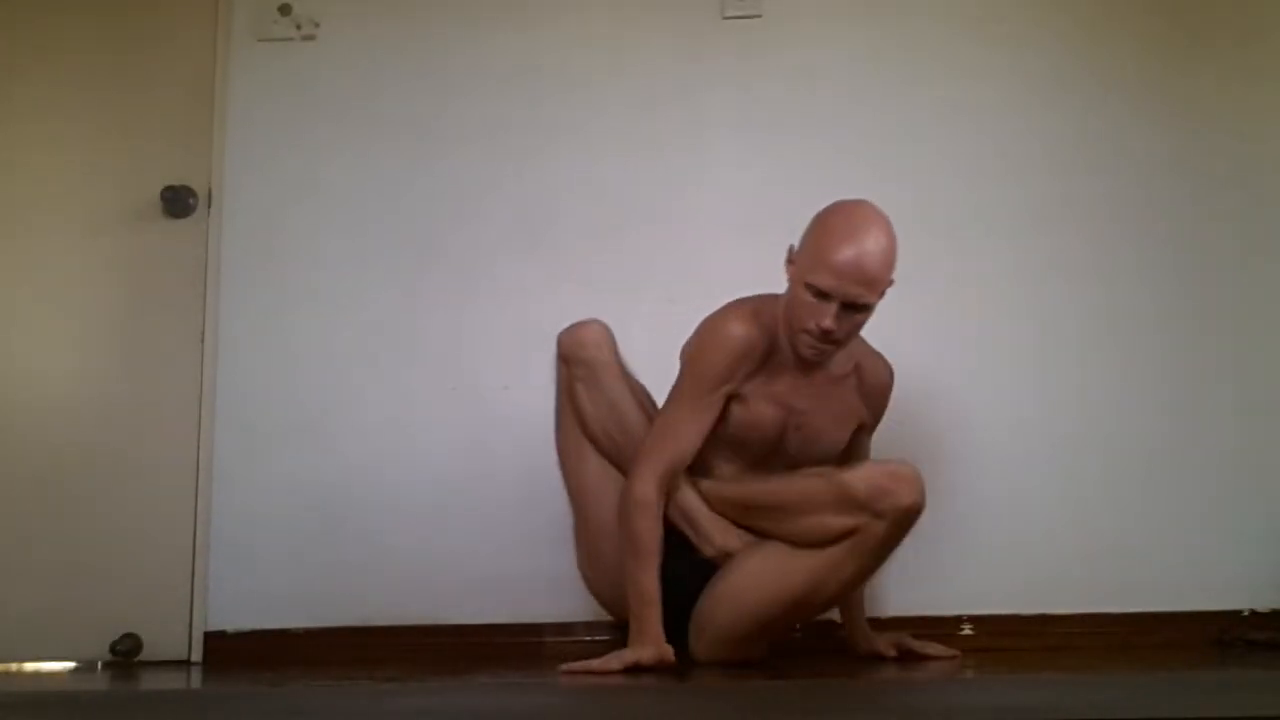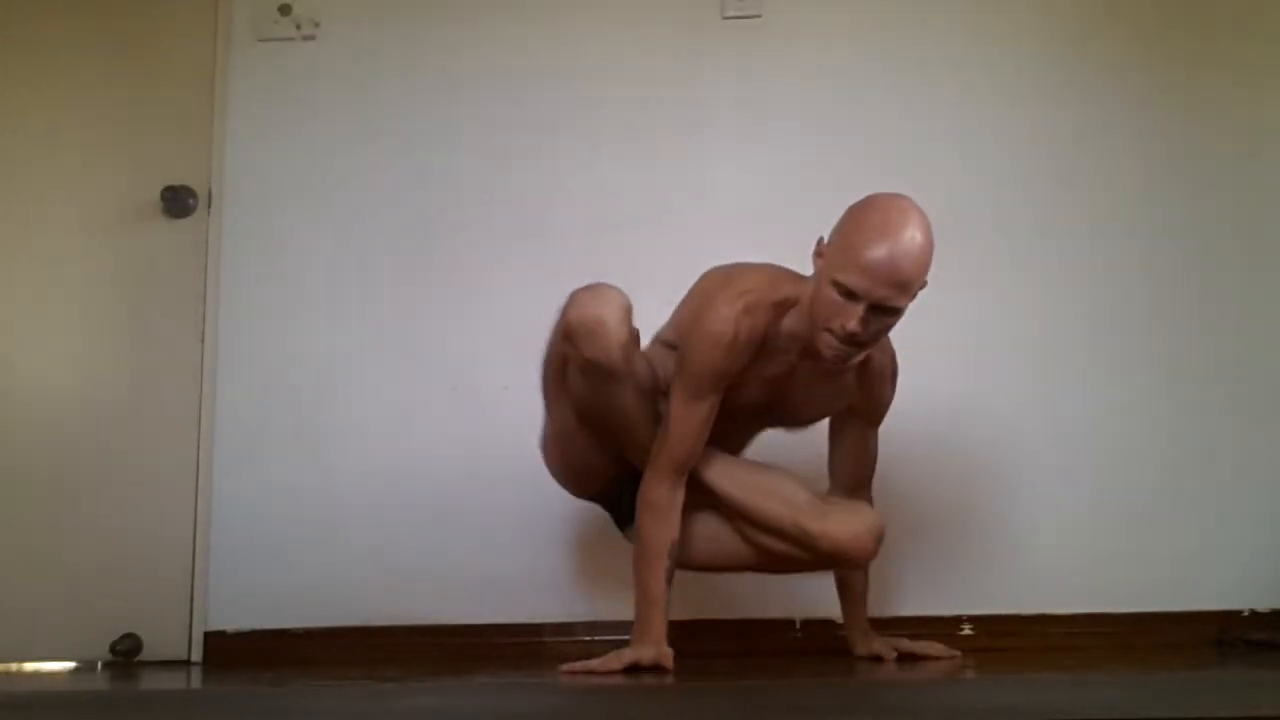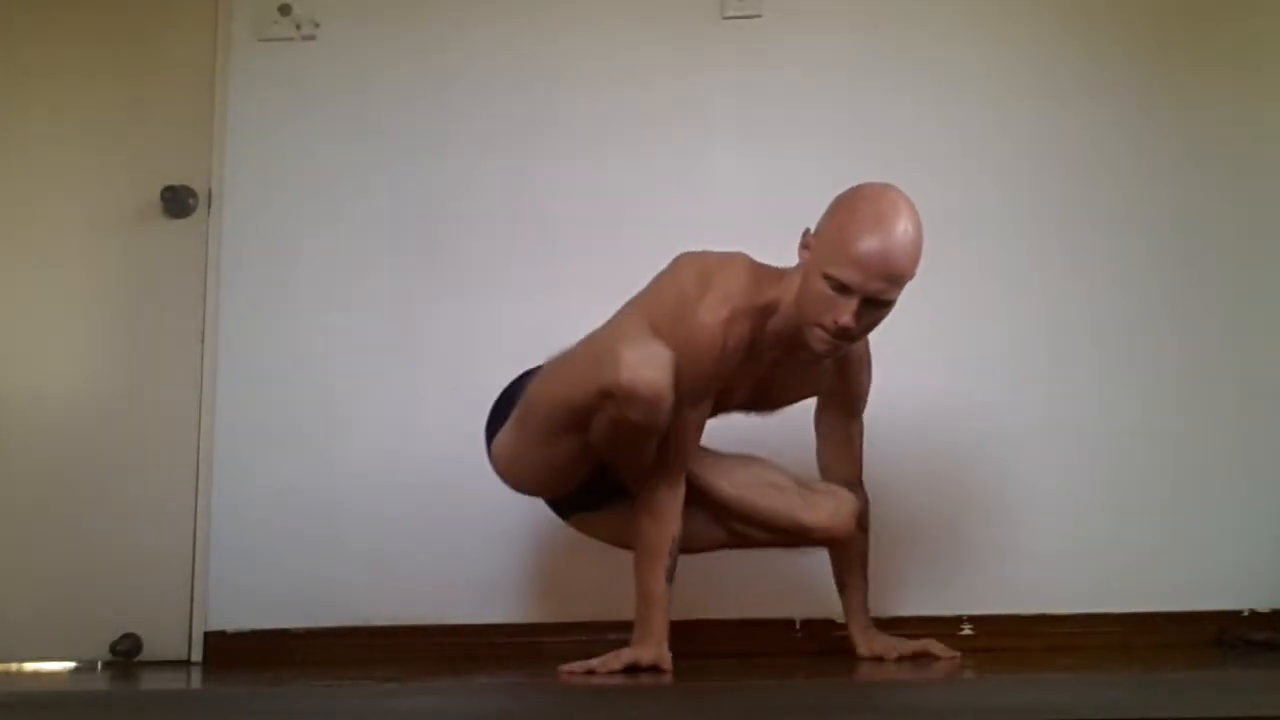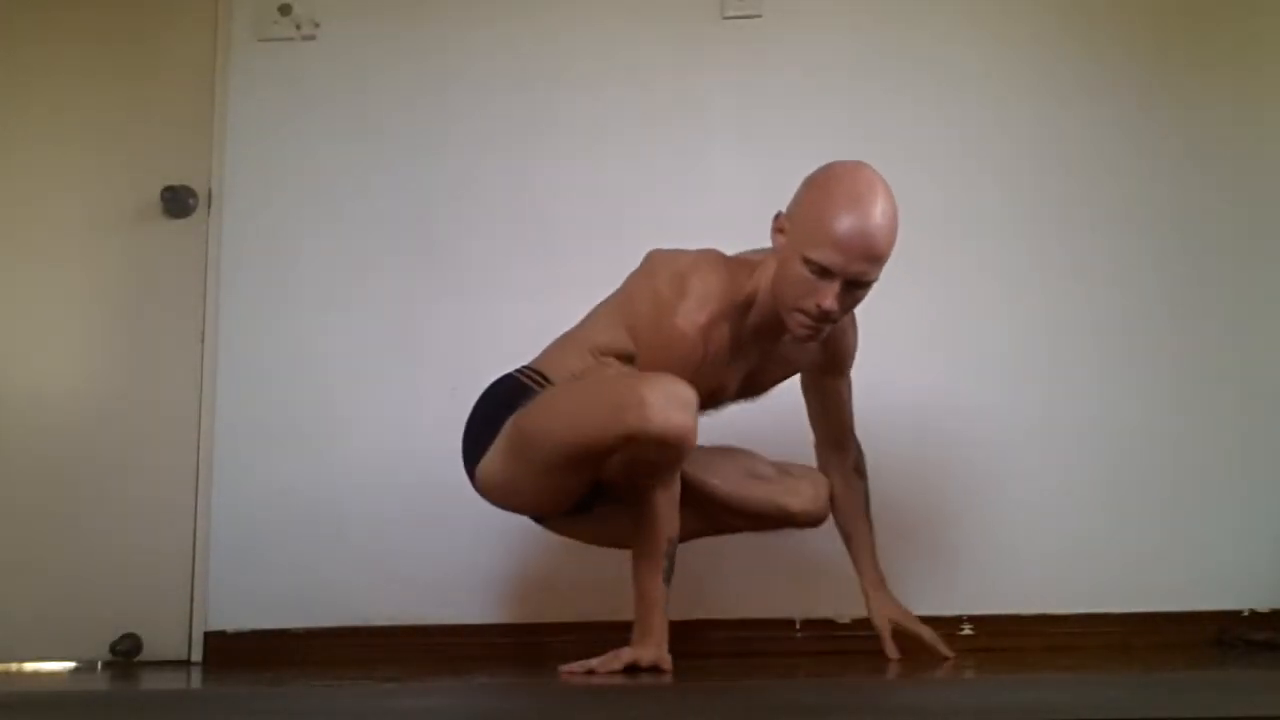
dt=0.4s
person 1, frame 1
left shoulder: (871, 380)
right shoulder: (738, 335)
left elbow: (845, 506)
right elbow: (649, 480)
left wrist: (858, 631)
right wrist: (645, 634)
right hip: (637, 569)
left knee: (899, 489)
right knee: (585, 342)
person 1, frame 2
left shoulder: (873, 368)
right shoulder: (738, 315)
left elbow: (852, 496)
right elbow: (665, 478)
left wrist: (860, 631)
right wrist: (648, 635)
left hip: (691, 470)
right hip: (595, 455)
left knee: (858, 533)
right knee: (597, 309)
person 1, frame 3
left shoulder: (845, 356)
right shoulder: (721, 315)
left elbow: (847, 490)
right elbow: (664, 480)
left wrist: (861, 625)
right wrist: (649, 636)
right hip: (536, 436)
left knee: (831, 514)
right knee: (644, 369)
person 1, frame 4
left shoulder: (830, 330)
right shoulder: (696, 314)
left elbow: (840, 453)
right elbow: (660, 486)
left wrist: (876, 591)
right wrist: (649, 636)
left hip: (584, 461)
right hip: (512, 438)
left knee: (808, 496)
right knee: (667, 411)
